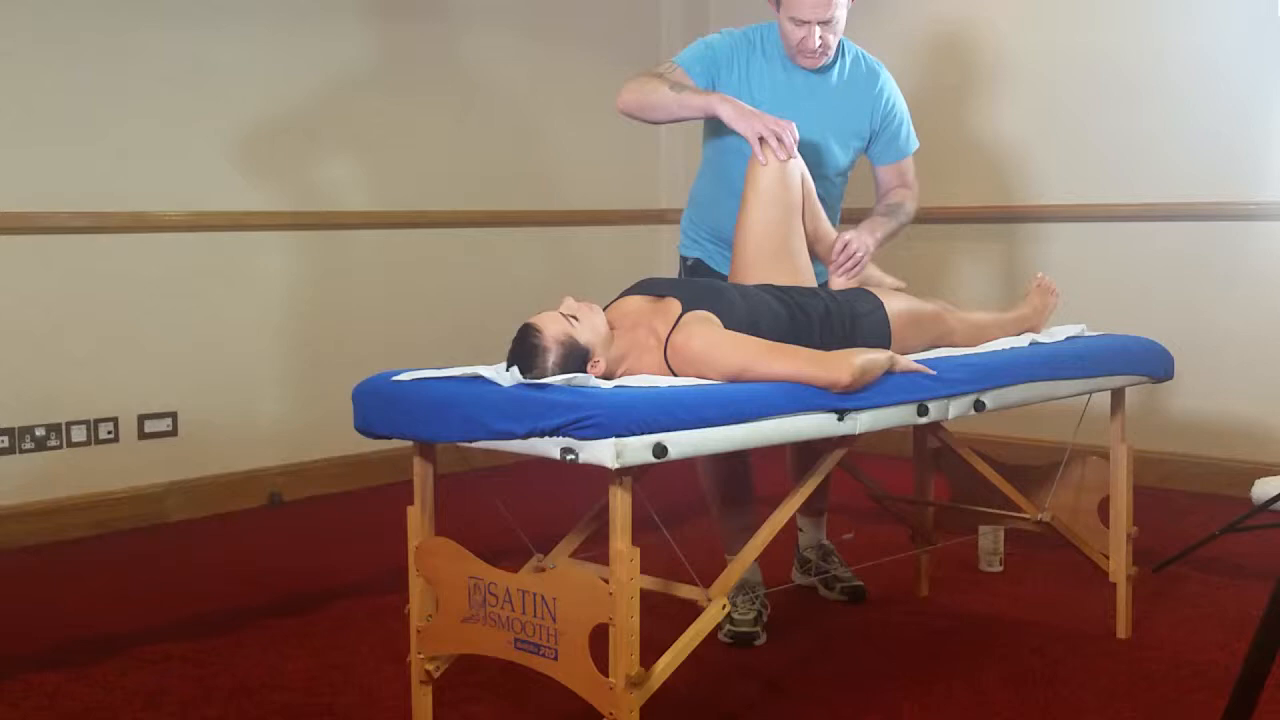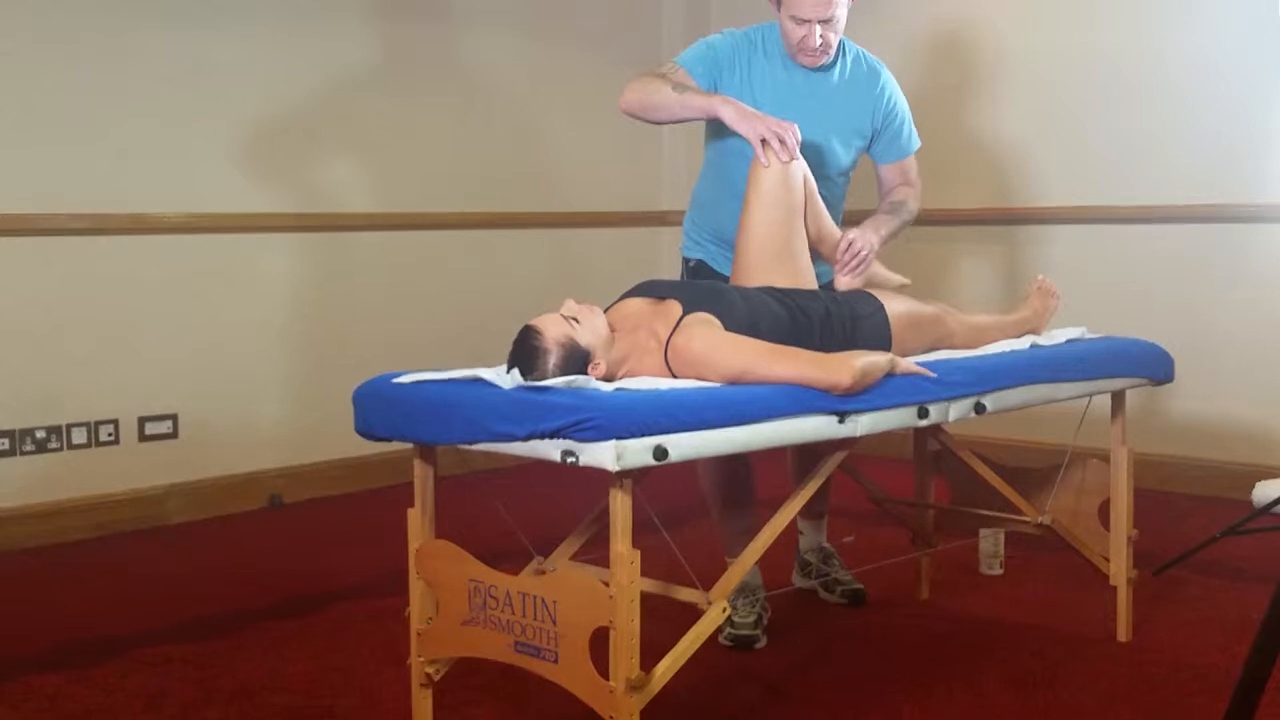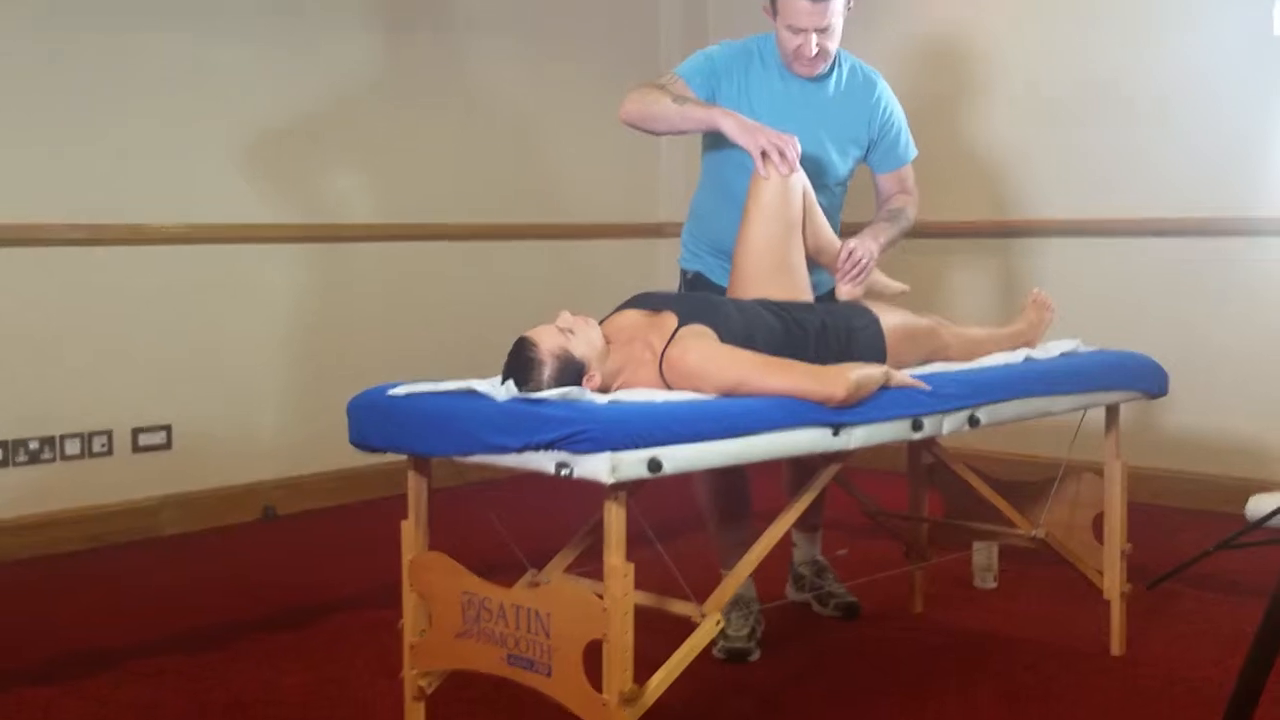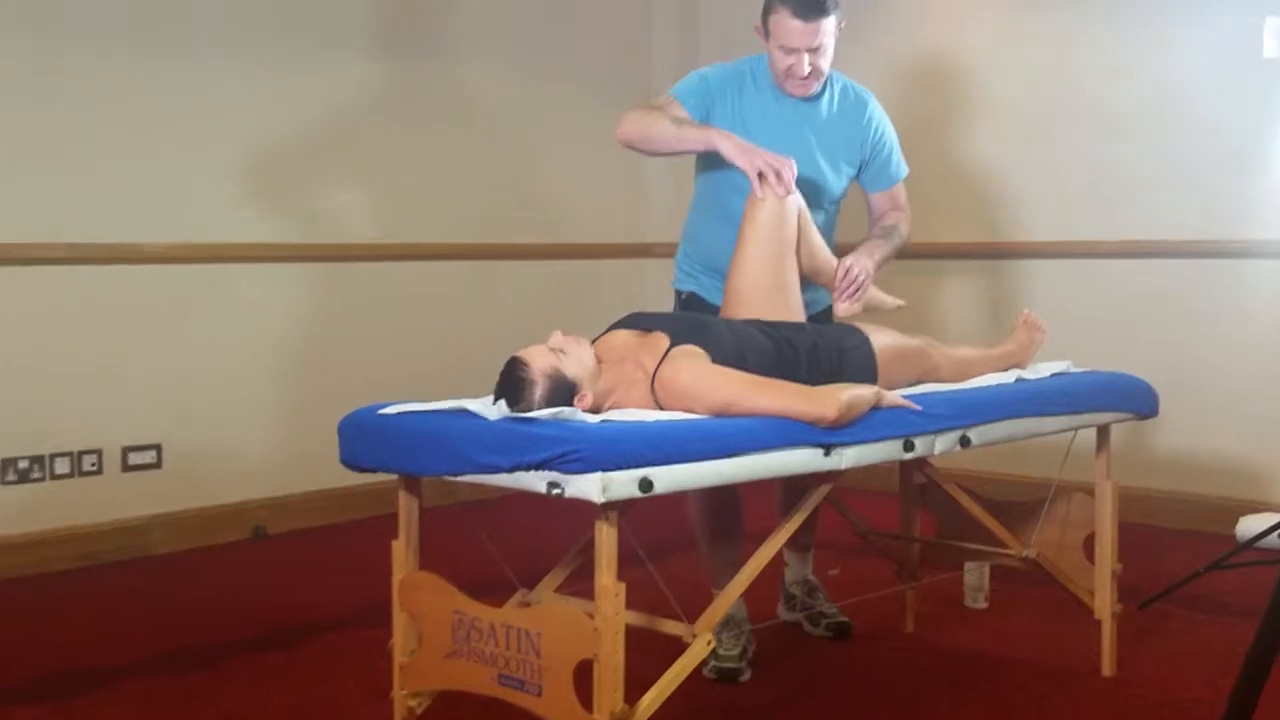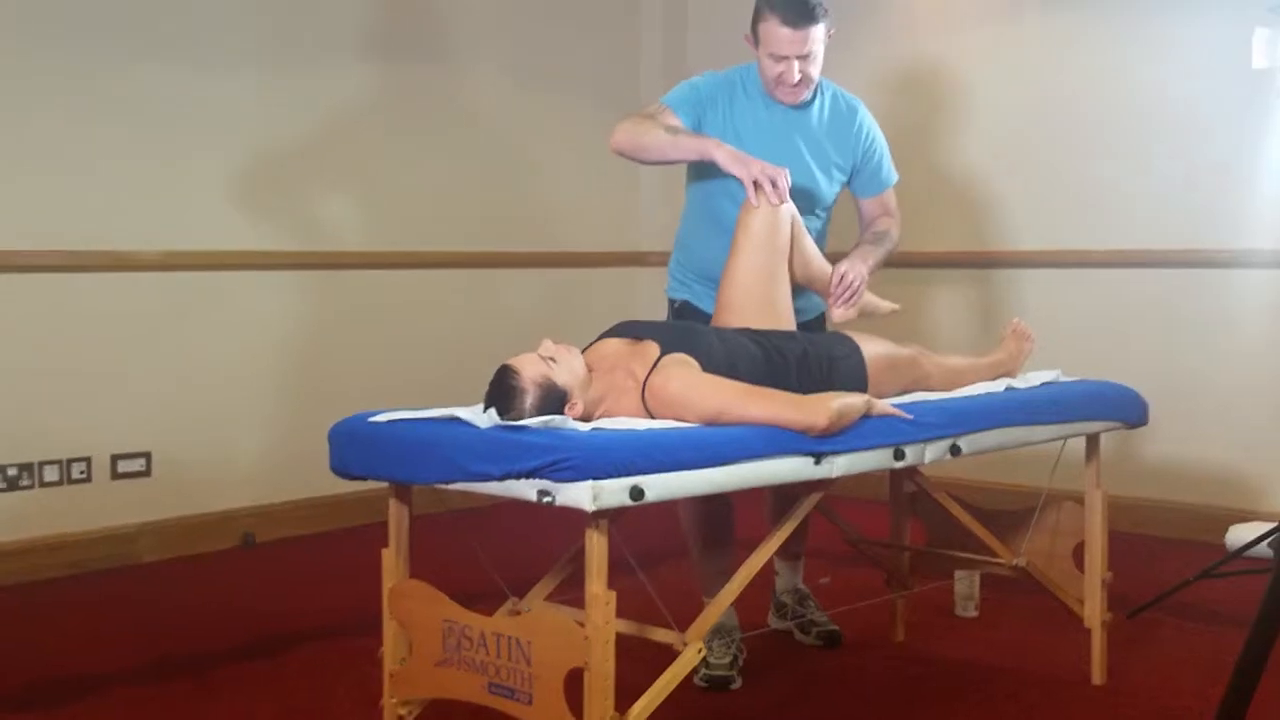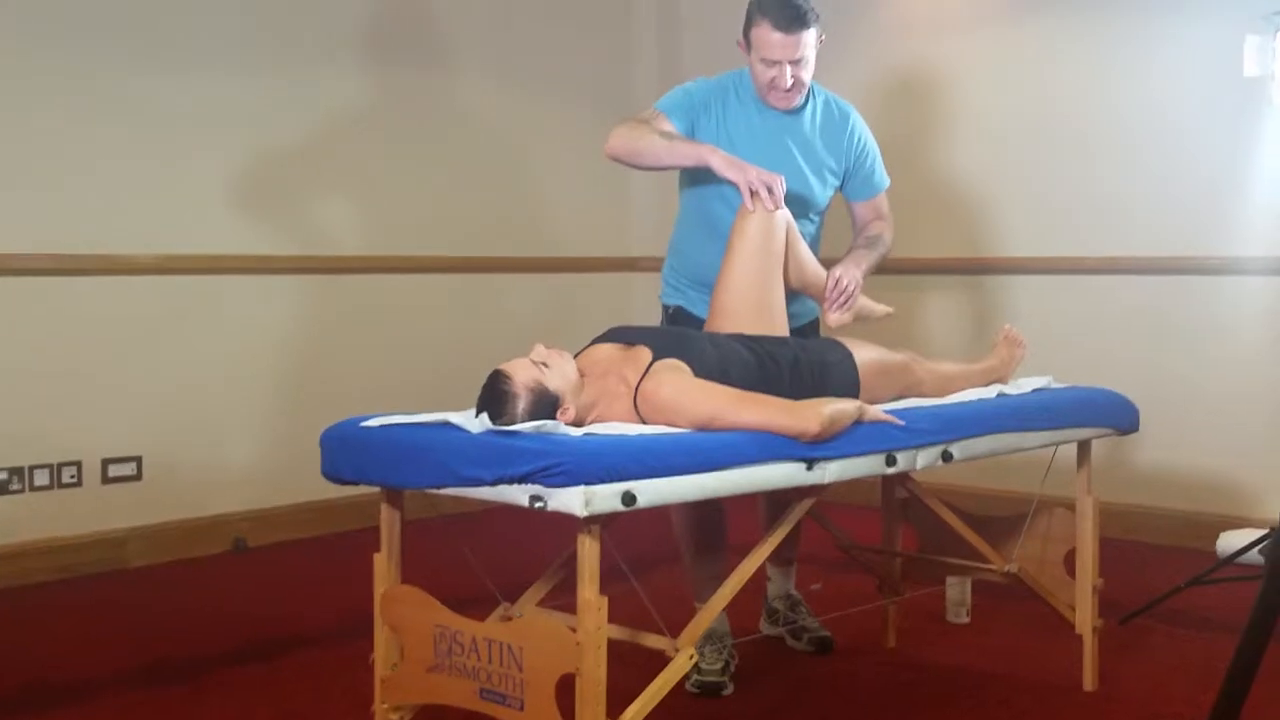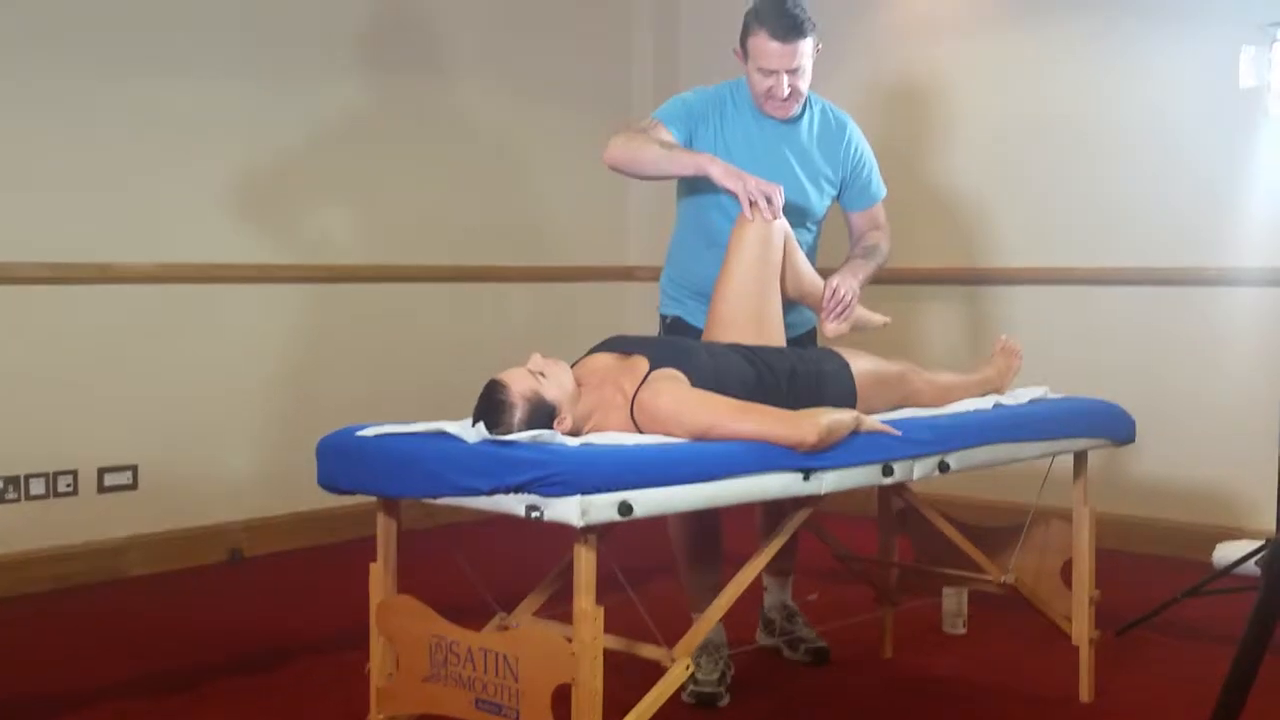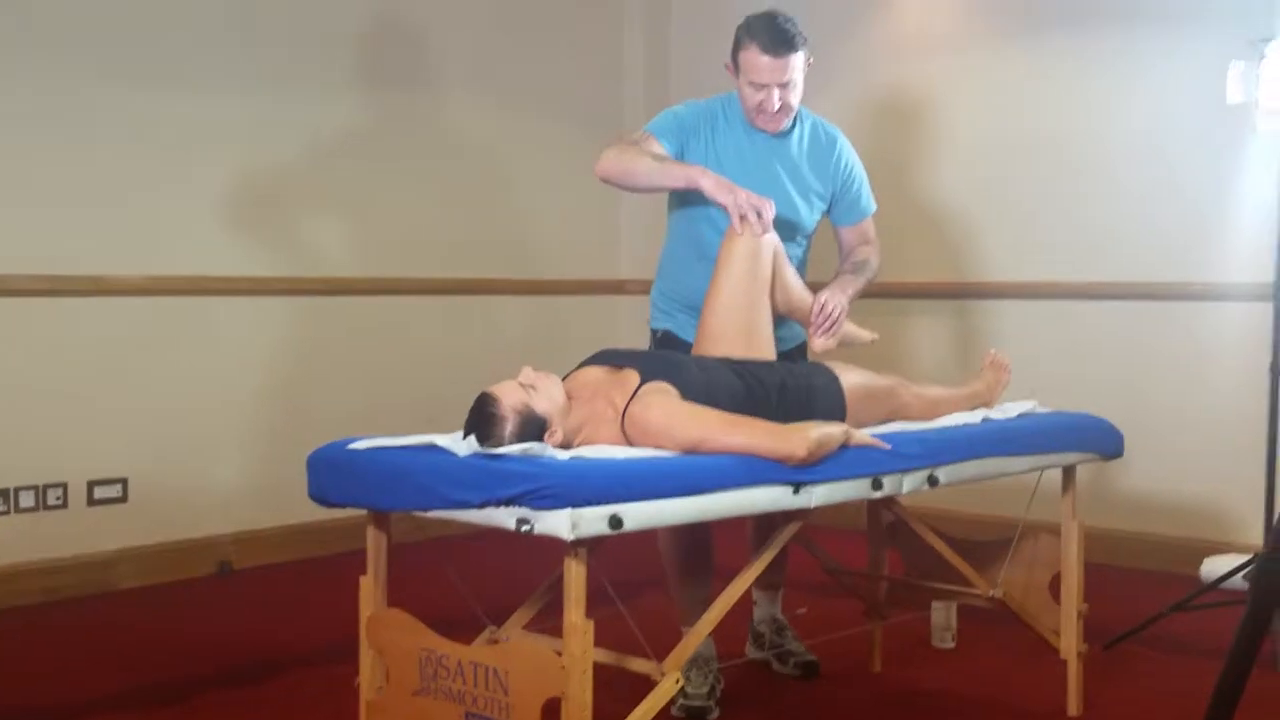
dt=0.1s
person 1, frame 1
left shoulder: (873, 85)
right shoulder: (730, 52)
left elbow: (901, 189)
right elbow: (632, 97)
left wrist: (870, 232)
right wrist: (726, 106)
left hip: (811, 276)
right hip: (716, 268)
left ankle: (813, 546)
right ankle: (741, 572)
person 1, frame 2
left shoulder: (874, 84)
right shoulder: (731, 52)
left elbow: (904, 187)
right elbow: (635, 97)
left wrist: (874, 230)
right wrist: (728, 107)
left hip: (813, 277)
right hip: (719, 269)
left ankle: (814, 548)
right ankle: (742, 574)
person 1, frame 3
left shoulder: (870, 94)
right shoulder: (729, 64)
left elbow: (901, 195)
right elbow: (636, 107)
left wrist: (872, 239)
right wrist: (727, 118)
left hip: (811, 289)
right hip: (717, 282)
left ankle: (808, 562)
right ankle: (737, 587)
person 1, frame 4
left shoulder: (861, 113)
right shoulder: (722, 84)
left elbow: (894, 212)
right elbow: (632, 127)
left wrist: (868, 255)
right wrist: (723, 140)
left hip: (806, 309)
right hip: (711, 301)
left ankle: (799, 580)
right ankle: (728, 607)
person 1, frame 5
left shoulder: (851, 120)
right shoulder: (712, 94)
left elbow: (884, 218)
right elbow: (626, 137)
left wrist: (861, 259)
right wrist: (720, 150)
left hip: (798, 315)
right hip: (704, 309)
left ankle: (789, 588)
person 1, frame 6
left shoulder: (843, 125)
right shoulder: (706, 99)
left elbow: (877, 222)
right elbow: (620, 143)
left wrist: (855, 264)
right wrist: (716, 157)
left hip: (791, 320)
right hip: (698, 315)
left ankle: (781, 594)
person 1, frame 7
left shoulder: (840, 134)
right shoulder: (703, 109)
left elbow: (873, 232)
right elbow: (619, 152)
left wrist: (851, 274)
right wrist: (715, 166)
left hip: (789, 331)
right hip: (695, 325)
left ankle: (778, 605)
person 1, frame 8
left shoulder: (830, 149)
right shoulder: (693, 122)
left elbow: (864, 246)
right elbow: (611, 164)
left wrist: (840, 290)
right wrist: (705, 178)
left hip: (778, 345)
right hip: (686, 339)
left ankle: (767, 618)
person 2, frame 1
left shoulder: (615, 322)
right shoulder: (689, 346)
right elbow: (842, 370)
right wrist: (890, 359)
left hip: (761, 298)
right hip: (843, 321)
left knee: (780, 155)
right knee: (944, 317)
left ankle: (830, 250)
right ankle: (1024, 318)
person 2, frame 2
left shoulder: (617, 324)
right shoulder: (690, 348)
right elbow: (842, 373)
right wrist: (890, 361)
left hip: (763, 302)
right hip: (843, 322)
left knee: (780, 158)
right knee: (945, 321)
left ankle: (836, 251)
right ankle: (1024, 320)
person 2, frame 3
left shoulder: (612, 336)
right shoulder: (685, 361)
right elbow: (836, 385)
right wrist: (885, 373)
left hip: (765, 312)
right hip: (839, 336)
left knee: (781, 169)
right knee: (939, 332)
left ankle: (840, 262)
right ankle: (1018, 333)
person 2, frame 4
left shoulder: (604, 355)
right shoulder: (676, 381)
right elbow: (827, 405)
right wrist: (876, 394)
left hip: (755, 335)
right hip: (830, 357)
left knee: (776, 191)
right knee: (930, 353)
left ankle: (837, 280)
right ankle: (1008, 354)
person 2, frame 5
left shoulder: (593, 363)
right shoulder: (668, 388)
right elbow: (818, 414)
right wrist: (865, 403)
left hip: (741, 341)
right hip: (825, 365)
left knee: (769, 200)
right knee: (921, 362)
left ankle: (832, 285)
right ankle: (997, 363)
person 2, frame 6
left shoulder: (587, 367)
right shoulder: (660, 394)
right elbow: (810, 420)
right wrist: (858, 408)
left hip: (734, 349)
right hip: (815, 371)
left knee: (765, 205)
right knee: (914, 369)
left ankle: (828, 291)
right ankle: (990, 369)
person 2, frame 7
left shoulder: (583, 378)
right shoulder: (656, 404)
right elbow: (807, 429)
right wrist: (855, 419)
left hip: (734, 355)
right hip: (811, 381)
left knee: (765, 217)
right knee: (910, 379)
left ankle: (826, 302)
right ankle: (987, 379)
person 2, frame 8
left shoulder: (576, 390)
right shoulder: (646, 418)
right elbow: (797, 443)
right wrist: (844, 432)
left hip: (724, 373)
right hip: (798, 394)
left knee: (754, 232)
right knee: (900, 394)
left ankle: (815, 317)
right ankle: (976, 393)
